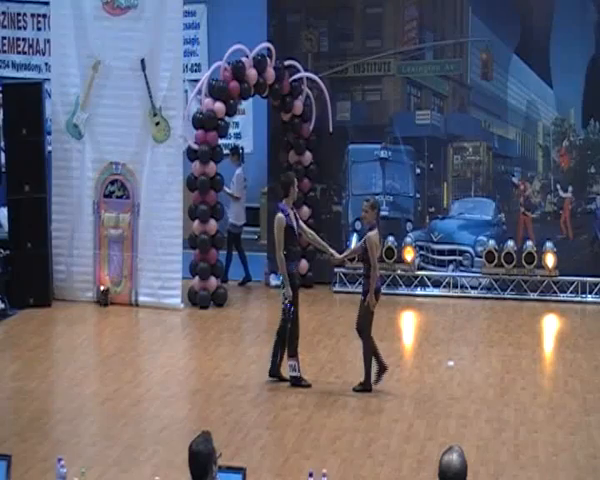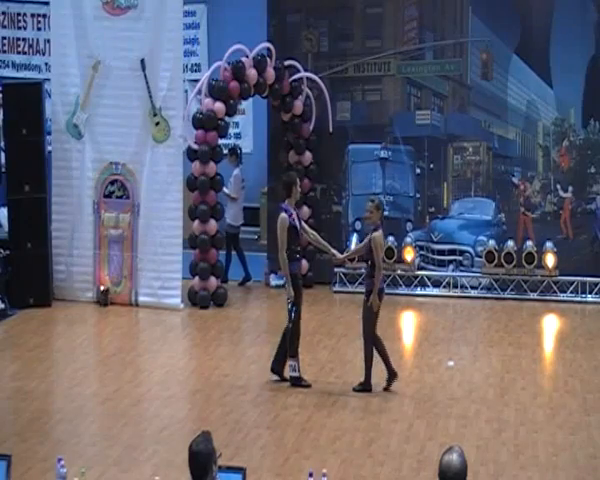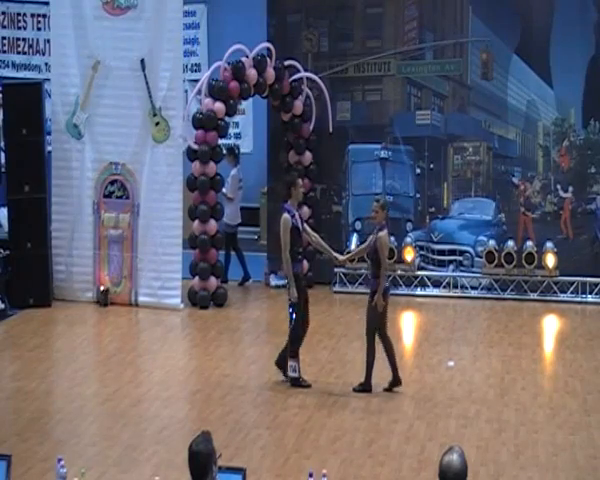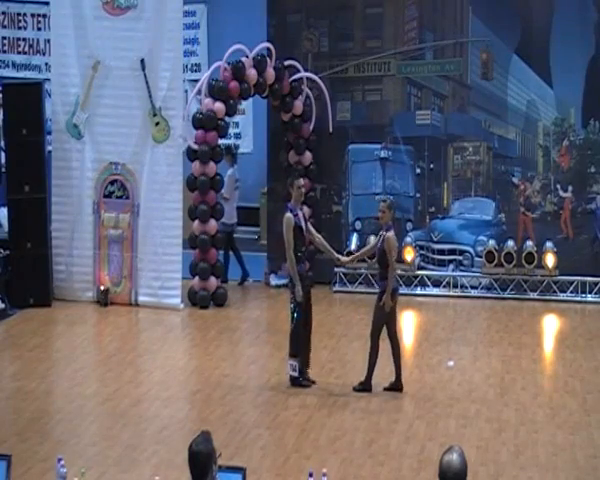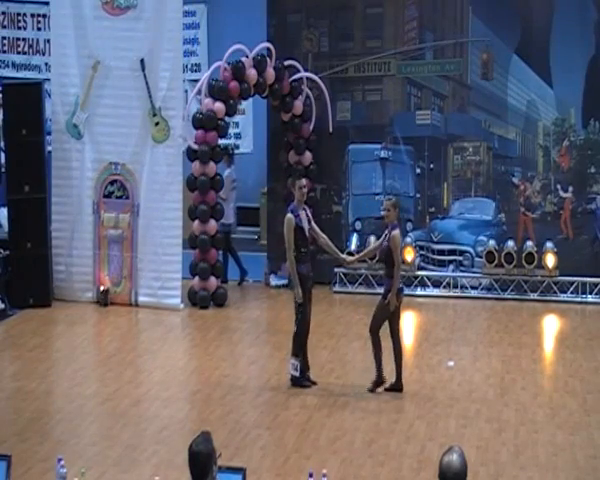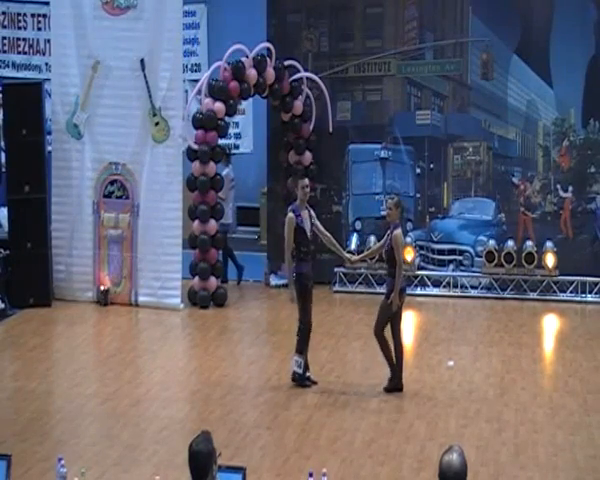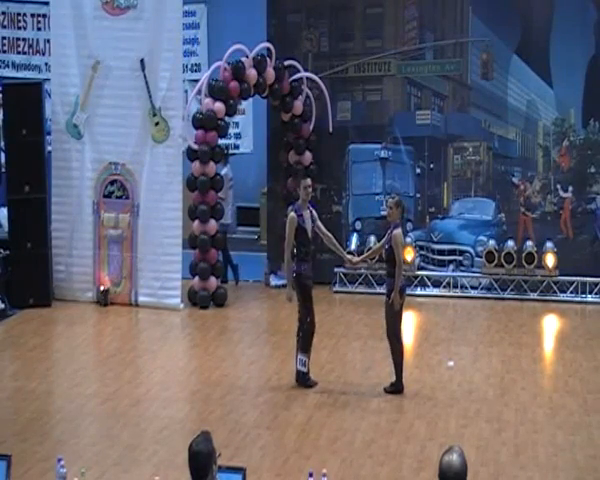
dt=0.2s
person 1, frame 1
left shoulder: (293, 212)
right shoulder: (281, 217)
left elbow: (309, 234)
right elbow: (279, 254)
left wrist: (330, 251)
right wrist: (287, 285)
left hip: (294, 272)
right hip: (288, 274)
left knee: (286, 322)
right knee: (292, 323)
left ankle: (274, 368)
right ankle: (294, 374)
person 1, frame 2
left shoulder: (294, 213)
right shoulder: (284, 217)
left elbow: (311, 235)
right elbow: (282, 254)
left wrist: (331, 251)
right wrist: (288, 285)
left hip: (297, 272)
right hip: (291, 274)
left knee: (293, 322)
right knee: (294, 324)
left ankle: (278, 365)
right ankle: (294, 374)
person 1, frame 3
left shoulder: (297, 213)
right shoulder: (287, 217)
left elbow: (312, 237)
right elbow: (285, 254)
left wrist: (332, 254)
right wrist: (291, 286)
left hip: (300, 272)
right hip: (293, 274)
left knee: (303, 322)
right knee: (296, 323)
left ankle: (283, 360)
right ankle: (294, 374)
person 1, frame 4
left shoulder: (301, 213)
right shoulder: (289, 216)
left elbow: (316, 238)
right elbow: (289, 253)
left wrist: (335, 255)
right wrist: (297, 285)
left hip: (305, 271)
right hip: (296, 274)
left knee: (307, 322)
right knee: (298, 323)
left ankle: (302, 367)
right ankle: (295, 374)
person 1, frame 5
left shoulder: (306, 212)
right shoulder: (290, 217)
left elbow: (320, 237)
right elbow: (289, 254)
left wrist: (340, 256)
right wrist: (296, 285)
left hip: (308, 271)
right hip: (298, 273)
left knee: (306, 323)
right knee: (301, 323)
left ankle: (303, 370)
right ankle: (295, 374)
person 1, frame 6
left shoulder: (310, 212)
right shoulder: (292, 217)
left elbow: (325, 236)
right elbow: (287, 253)
left wrist: (344, 254)
right wrist: (291, 286)
left hip: (309, 270)
right hip: (299, 271)
left knee: (306, 321)
right knee: (305, 322)
left ankle: (303, 370)
right ankle: (297, 371)
person 1, frame 7
left shoulder: (311, 212)
right shoulder: (293, 216)
left elbow: (326, 236)
right elbow: (287, 252)
left wrist: (345, 255)
right wrist: (289, 285)
left hip: (308, 269)
right hip: (299, 271)
left knee: (304, 321)
right knee: (309, 321)
left ankle: (302, 370)
right ankle: (301, 371)
person 2, frame 1
left shoulder: (371, 235)
right shoulder: (371, 233)
left elbow: (374, 266)
right elbow: (358, 249)
left wrist: (371, 293)
right wrist: (341, 257)
left hip: (371, 287)
right hip: (369, 286)
left knee: (365, 332)
right knee: (361, 328)
left ankle: (367, 382)
right ankle: (380, 365)
person 2, frame 2
left shoulder: (376, 235)
right shoulder: (373, 234)
left elbow: (378, 267)
right elbow: (361, 248)
left wrist: (374, 294)
right wrist: (343, 257)
left hip: (374, 288)
right hip: (372, 287)
left knee: (368, 335)
right knee: (371, 333)
left ankle: (367, 382)
right ankle: (390, 370)
person 2, frame 3
left shoulder: (382, 235)
right shoulder: (377, 233)
left elbow: (384, 267)
right elbow: (363, 249)
left wrist: (379, 294)
right wrist: (345, 258)
left hip: (379, 289)
right hip: (377, 288)
left knee: (370, 335)
right knee: (382, 333)
left ankle: (367, 382)
right ankle: (395, 377)
person 2, frame 4
left shoulder: (389, 236)
right shoulder: (383, 234)
left elbow: (392, 267)
right elbow: (369, 250)
left wrist: (387, 294)
right wrist: (349, 259)
left hip: (387, 289)
right hip: (387, 289)
left knee: (375, 334)
right knee: (392, 334)
left ankle: (367, 381)
right ankle: (398, 381)
person 2, frame 5
left shoulder: (395, 234)
right shoulder: (388, 232)
left elbow: (398, 266)
right elbow: (374, 249)
left wrist: (393, 293)
right wrist: (354, 259)
left hip: (393, 289)
right hip: (391, 288)
left knee: (374, 329)
right knee: (394, 334)
left ankle: (379, 376)
right ankle: (398, 381)
person 2, frame 6
left shoulder: (397, 233)
right shoulder: (391, 232)
left elbow: (400, 265)
right elbow: (377, 249)
left wrist: (395, 293)
right wrist: (357, 258)
left hip: (396, 288)
right hip: (393, 287)
left knee: (378, 330)
right knee: (396, 334)
left ankle: (394, 374)
right ankle: (397, 380)
person 2, frame 7
left shoulder: (397, 232)
right shoulder: (391, 230)
left elbow: (399, 264)
right elbow: (378, 248)
left wrist: (396, 292)
right wrist: (359, 260)
left hip: (395, 287)
right hip: (392, 286)
left knee: (392, 335)
right knee: (394, 334)
left ankle: (398, 382)
right ankle: (398, 380)
person 3, frame 1
left shoulder: (238, 173)
right shoulder: (240, 172)
left elbow: (237, 196)
left wrist: (224, 189)
right wrist: (227, 189)
left hip: (235, 217)
right hip: (237, 216)
left knee: (230, 246)
right knee: (237, 246)
left ankle: (225, 275)
right ankle: (247, 275)
person 3, frame 2
left shoulder: (236, 174)
right shoulder: (238, 172)
left elbow: (234, 197)
left wrist: (222, 189)
right wrist: (225, 189)
left hip: (233, 217)
right hip: (235, 216)
left knee: (229, 247)
right knee: (236, 246)
left ankle: (225, 276)
right ankle: (247, 274)
person 3, frame 3
left shoulder: (233, 174)
right shoulder: (237, 172)
left elbow: (230, 197)
right wrist: (223, 189)
left hip: (230, 216)
right hip: (234, 216)
left knee: (228, 247)
right knee: (234, 246)
left ankle: (225, 276)
right ankle: (246, 273)
person 3, frame 4
left shoulder: (230, 173)
right shoulder: (234, 171)
left elbow: (226, 196)
left hip: (227, 216)
right hip: (231, 215)
left knee: (226, 246)
right knee: (232, 245)
left ankle: (225, 276)
right ankle: (244, 272)
person 3, frame 5
left shoulder: (227, 174)
right shoulder: (232, 172)
left elbow: (223, 197)
right wrist: (218, 190)
left hip: (225, 216)
right hip: (229, 215)
left knee: (225, 247)
right knee: (228, 246)
left ankle: (224, 276)
right ankle: (242, 270)
person 3, frame 6
left shoulder: (225, 173)
right shoulder: (230, 171)
left elbow: (222, 196)
left hip: (224, 216)
right hip: (227, 215)
left knee: (224, 246)
right knee: (225, 246)
left ankle: (224, 276)
right ankle: (238, 267)
person 3, frame 7
left shoulder: (224, 173)
right shoulder: (228, 170)
left elbow: (222, 196)
left hip: (223, 216)
right hip: (227, 215)
left knee: (223, 246)
right knee: (224, 246)
